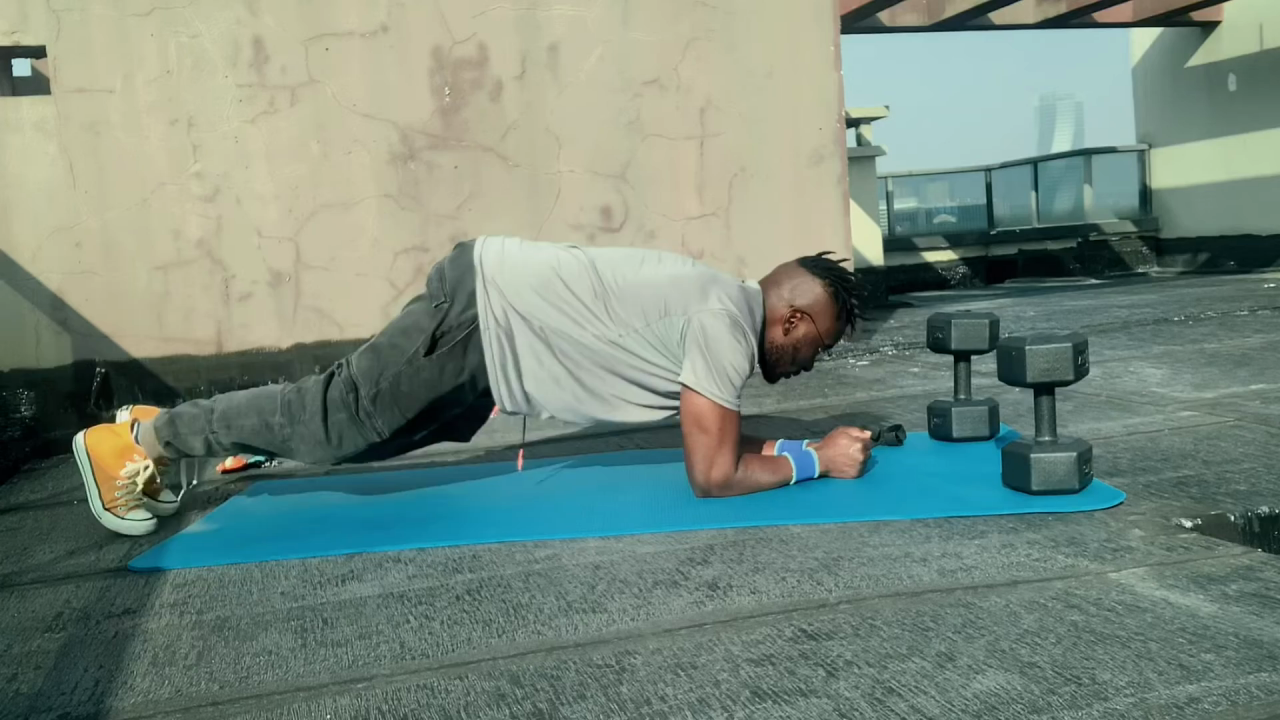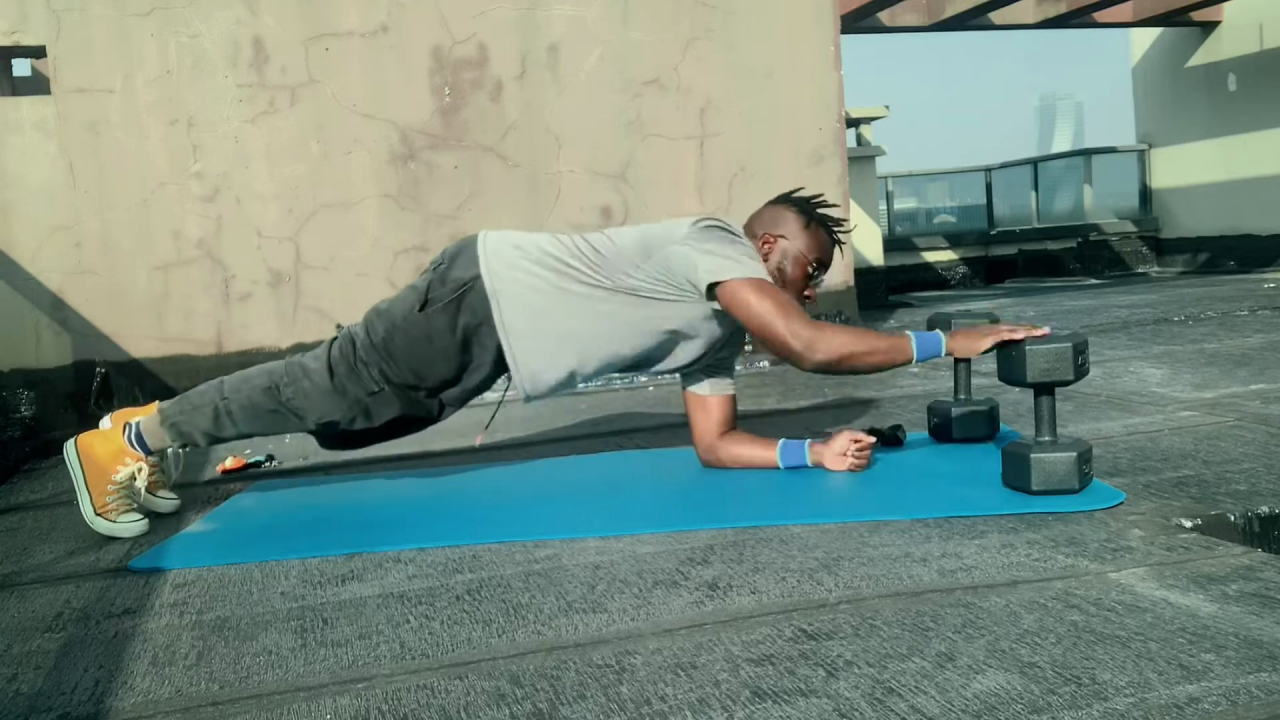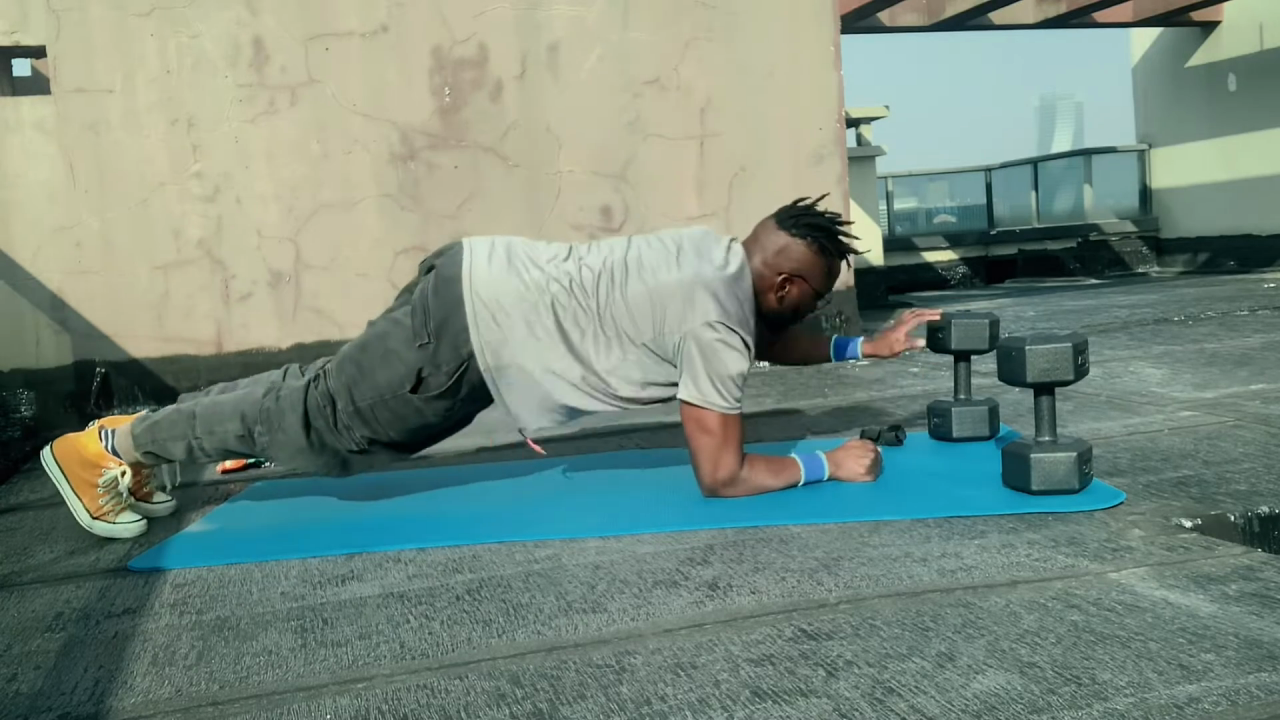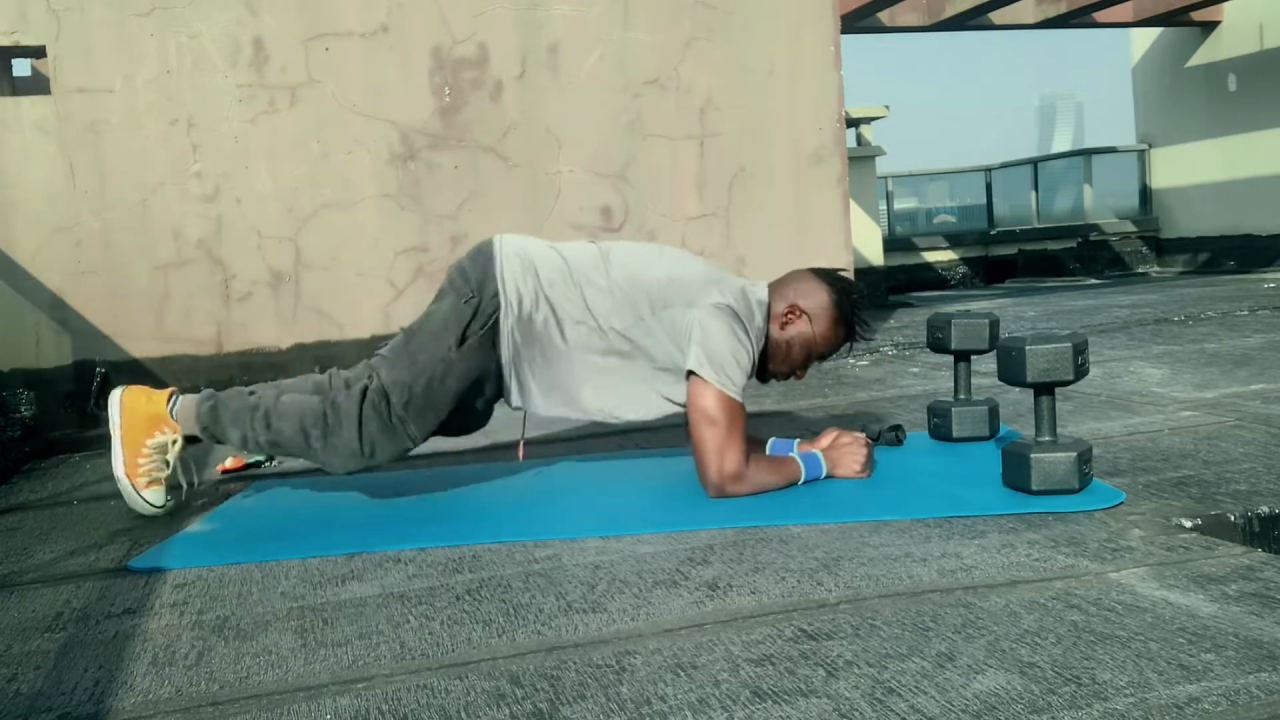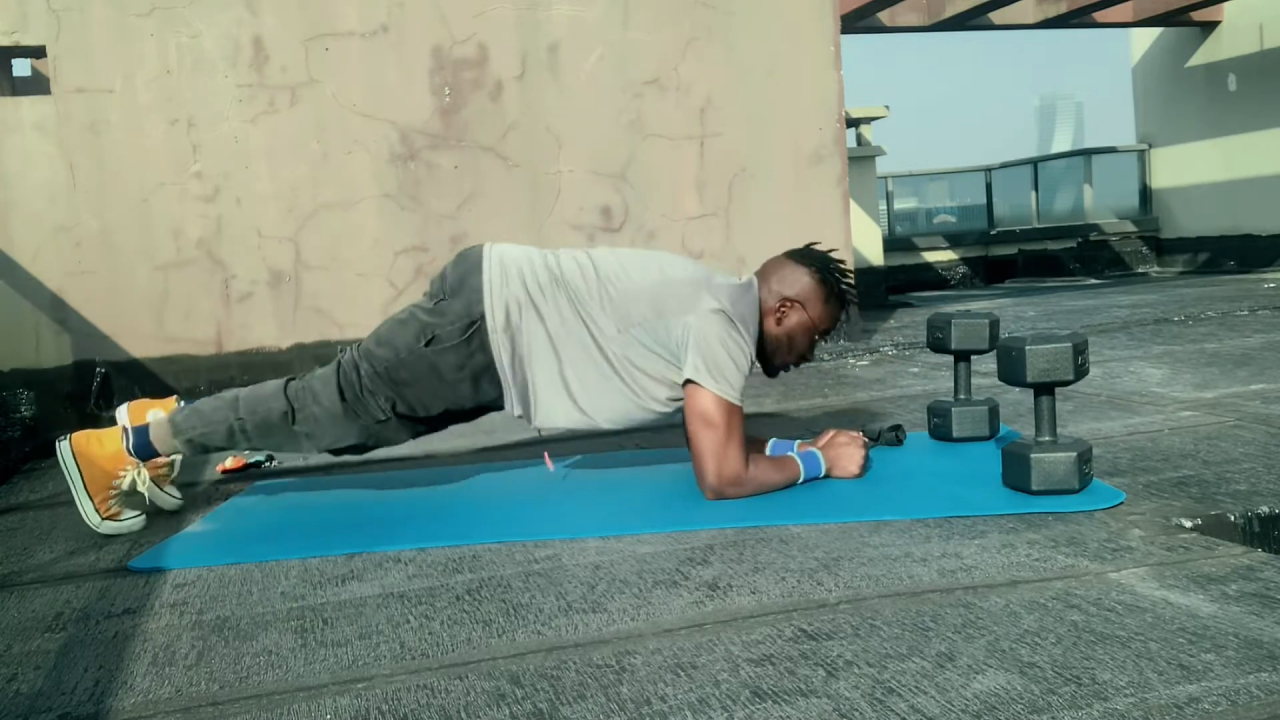
dt=1s
person 1, frame 1
left shoulder: (721, 307)
right shoulder: (728, 323)
left elbow: (713, 439)
right elbow: (712, 475)
left wrist: (798, 444)
right wrist: (813, 460)
left hip: (500, 308)
right hip: (480, 310)
left knee: (353, 424)
right knee: (333, 420)
left ankle: (171, 428)
right ankle: (131, 439)
person 1, frame 2
left shoulder: (715, 319)
right shoulder: (713, 249)
left elbow: (716, 442)
right elbow: (810, 347)
left wrist: (816, 453)
right wrist: (941, 343)
left hip: (503, 331)
right hip: (479, 293)
left knee: (345, 406)
right knee: (328, 383)
left ankle: (167, 433)
right ankle: (129, 440)
person 1, frame 3
left shoulder: (725, 252)
right shoulder: (716, 318)
left elbow: (763, 342)
right elbow: (723, 476)
left wrist: (860, 347)
right wrist: (832, 464)
left hip: (477, 284)
right hip: (470, 328)
left knee: (332, 398)
right knee: (322, 420)
left ankle: (142, 439)
right ankle: (106, 447)
person 1, frame 4
left shoulder: (730, 307)
right shoulder: (728, 323)
left elbow: (721, 436)
right elbow: (724, 475)
left wrist: (796, 442)
right wrist: (819, 463)
left hip: (510, 300)
right hip: (502, 298)
left knee: (372, 403)
right knee: (360, 427)
left ankle: (194, 417)
right ankle: (160, 413)
person 1, frame 5
left shoulder: (714, 303)
right shoulder: (724, 322)
left elbow: (715, 446)
right elbow: (722, 478)
left wrist: (790, 446)
right wrist: (813, 463)
left hip: (498, 314)
right hip: (487, 317)
left knee: (349, 417)
right knee: (333, 408)
left ankle: (166, 420)
right ankle: (126, 445)
